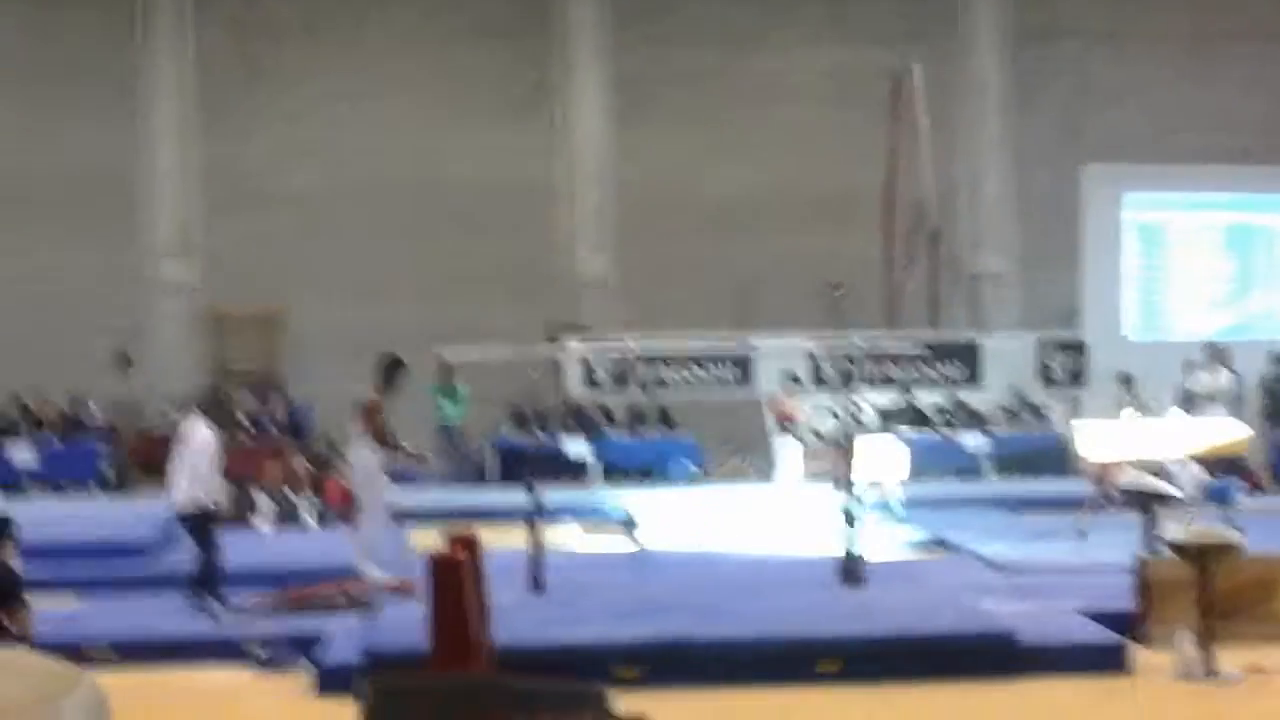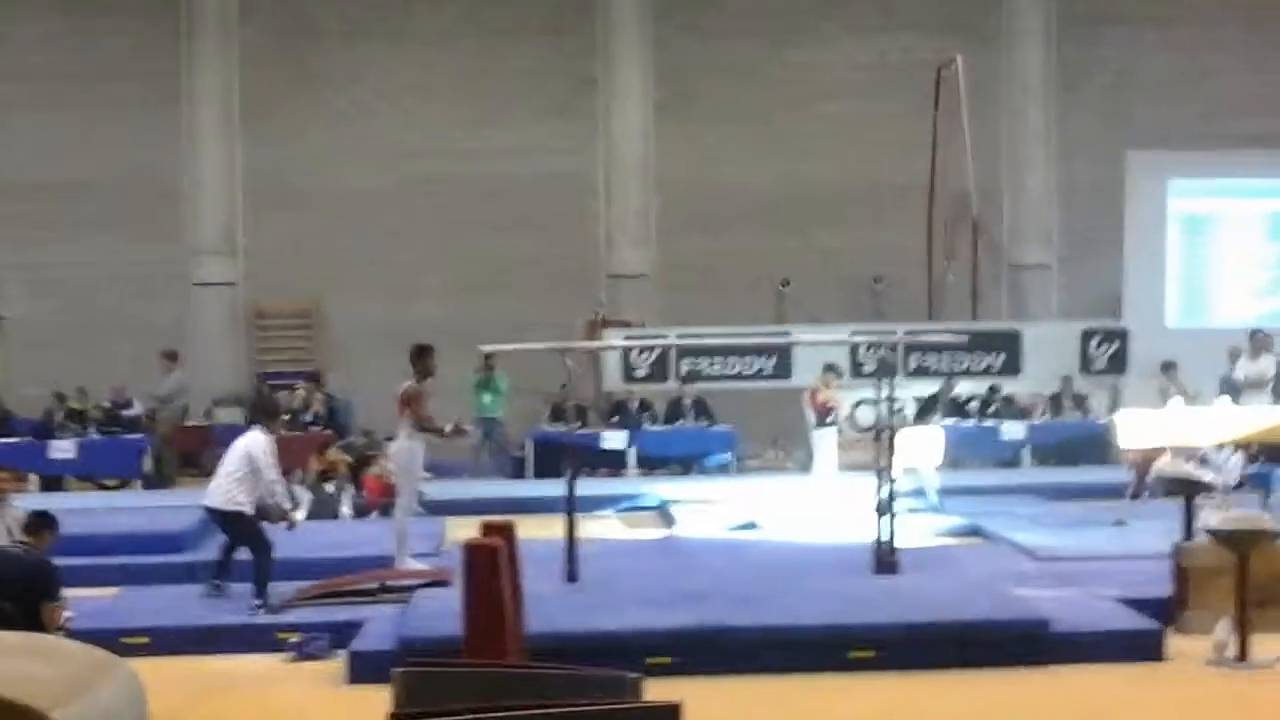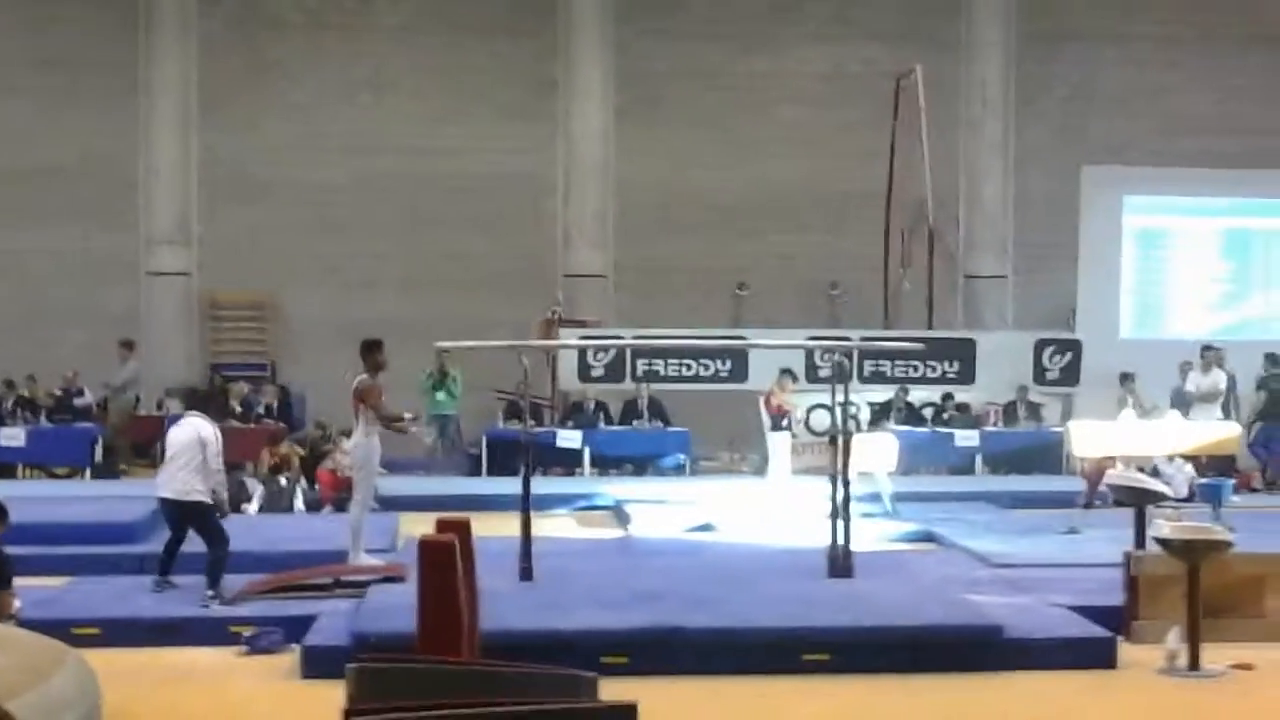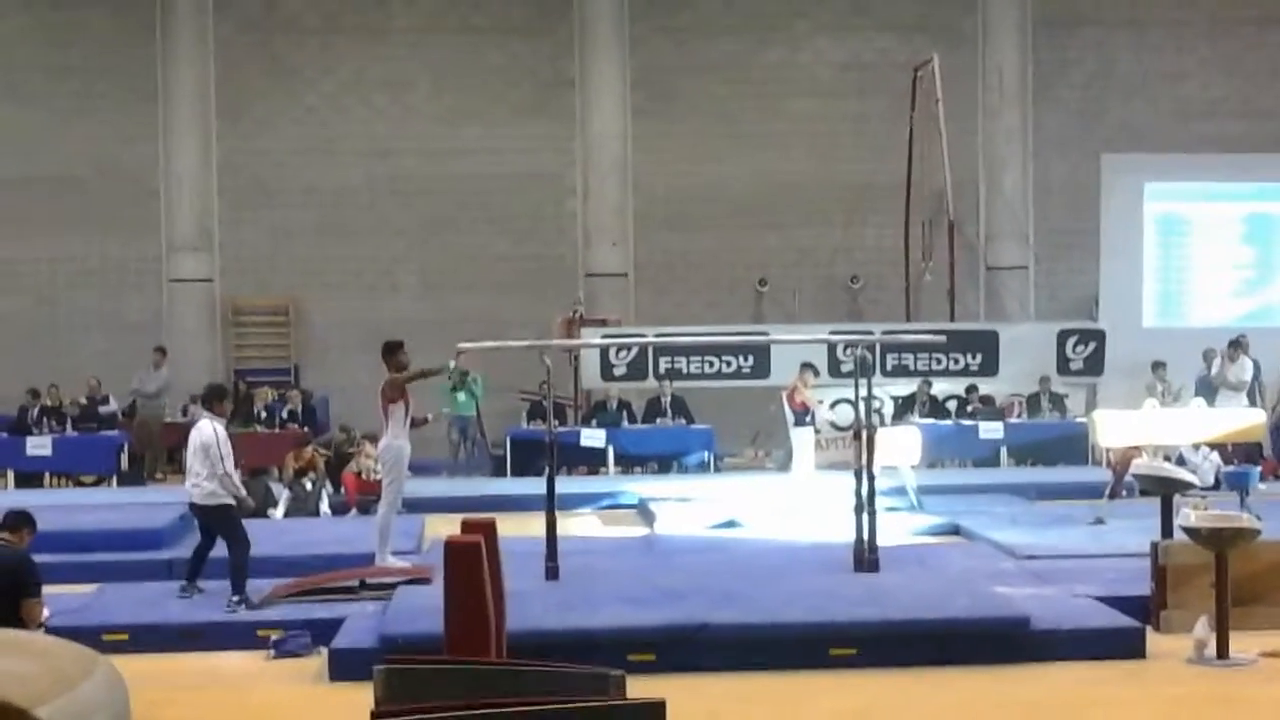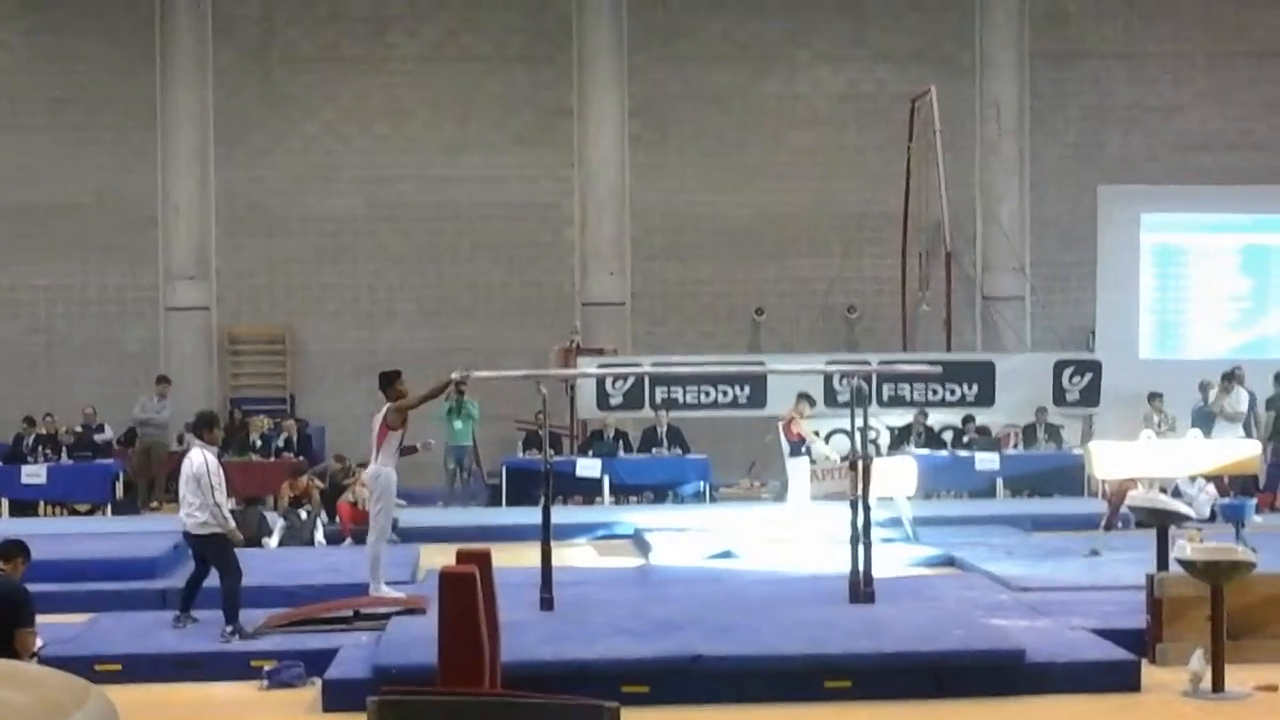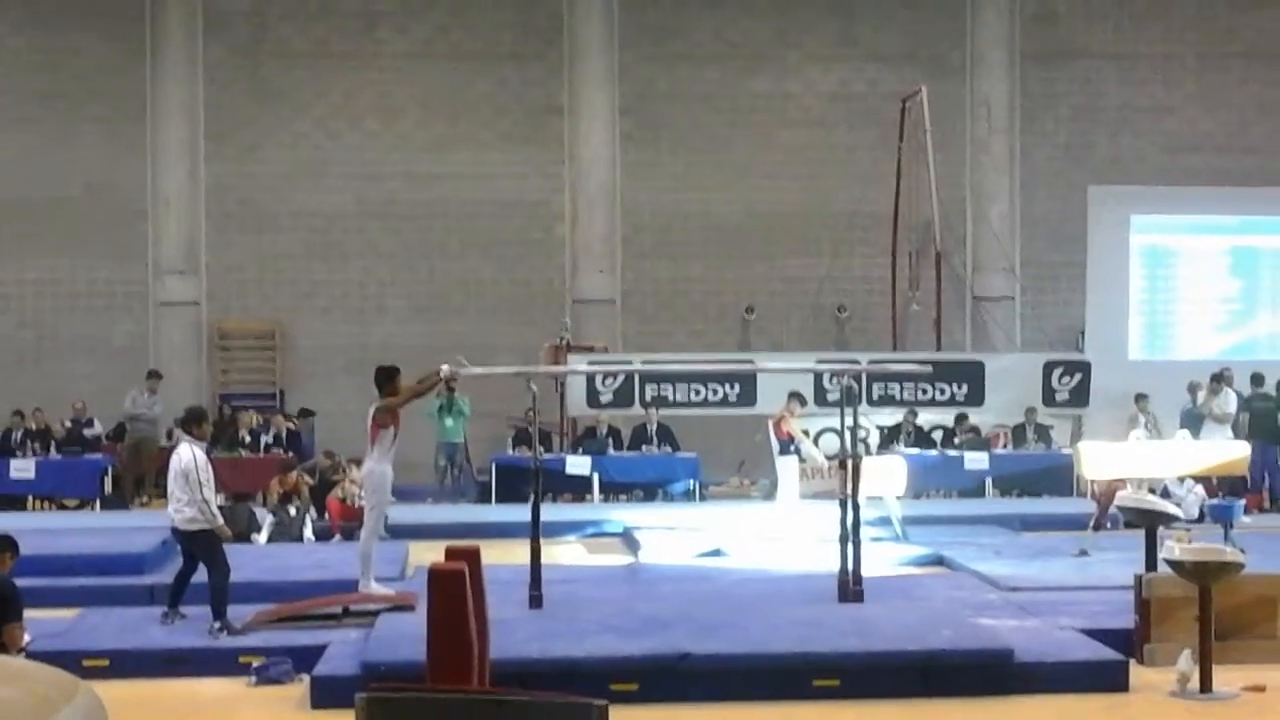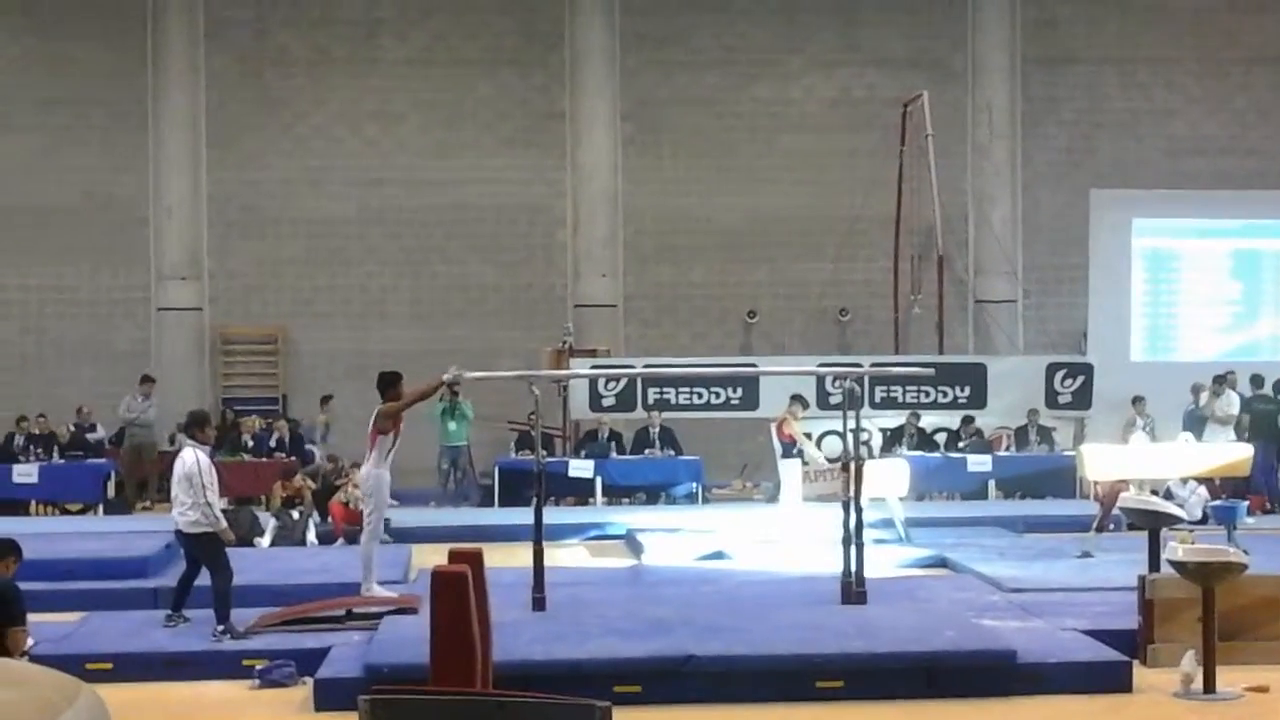
dt=0.4s
person 1, frame 1
left shoulder: (379, 400)
right shoulder: (373, 402)
left elbow: (384, 434)
right elbow: (381, 437)
left wrist: (401, 448)
right wrist: (405, 450)
left hip: (369, 458)
right hip: (366, 459)
left knee: (369, 512)
right knee: (376, 511)
left ankle: (366, 561)
right ankle: (367, 563)
person 1, frame 2
left shoulder: (418, 389)
right shoulder: (414, 390)
left elbow: (424, 422)
right elbow: (421, 424)
left wrist: (448, 428)
right wrist: (449, 428)
left hip: (411, 448)
right hip: (407, 449)
left knee: (406, 505)
right knee: (405, 505)
left ankle: (402, 557)
right ankle: (401, 559)
person 1, frame 3
left shoulder: (369, 383)
right shoulder: (368, 384)
left elbow: (380, 418)
right elbow: (381, 415)
left wrist: (405, 429)
right wrist: (407, 417)
left hip: (368, 443)
right hip: (365, 444)
left knee: (363, 500)
right knee: (361, 500)
left ankle: (357, 552)
right ankle: (355, 554)
person 1, frame 4
left shoulder: (397, 385)
right shoulder: (392, 382)
right elbow: (421, 373)
left wrist: (429, 418)
right wrist: (449, 367)
left hip: (397, 445)
right hip: (394, 446)
left knee: (391, 502)
right knee: (389, 502)
left ankle: (383, 554)
right ankle: (382, 556)
person 1, frame 5
left shoulder: (387, 413)
right shoulder: (397, 409)
right elbow: (427, 396)
left wrist: (418, 447)
right wrist: (452, 379)
left hip: (378, 473)
right hip: (382, 475)
left knee: (378, 531)
right knee: (379, 532)
left ankle: (376, 583)
right ankle: (377, 585)
person 1, frame 6
left shoulder: (388, 405)
right shoulder: (385, 407)
left elbow: (415, 388)
right elbow: (416, 393)
left wrist: (439, 371)
right wrist: (443, 377)
left hip: (380, 469)
right hip: (377, 470)
left knee: (373, 528)
right knee: (372, 528)
left ankle: (366, 580)
right ankle: (366, 582)
person 1, frame 7
left shoulder: (388, 411)
right shoulder: (387, 412)
left elbow: (416, 394)
right elbow: (418, 396)
left wrist: (443, 379)
right wrist: (443, 380)
left hip: (377, 474)
right hip: (375, 475)
left knee: (373, 532)
right knee: (372, 532)
left ankle: (369, 583)
right ankle: (369, 585)
person 2, frame 1
left shoulder: (194, 428)
right shoulder: (203, 433)
right elbow: (204, 471)
left wrist: (216, 500)
right wrist: (219, 501)
left hip: (187, 499)
right hip: (193, 502)
left knee: (207, 545)
right knee: (209, 548)
left ankle: (200, 591)
right ankle: (212, 597)
person 2, frame 2
left shoulder: (248, 438)
right shoulder: (262, 442)
right elbow: (271, 479)
left wrist: (267, 508)
right wrist: (286, 509)
left hip: (215, 501)
right hip: (231, 505)
left knee: (235, 539)
right knee: (262, 549)
left ankle: (217, 582)
right ankle: (259, 601)
person 2, frame 3
left shoulder: (175, 429)
right shoulder: (209, 429)
right elbow: (215, 468)
left wrist: (214, 495)
right wrist: (223, 499)
left hip: (167, 494)
right hip: (191, 496)
left knee: (177, 534)
right knee: (218, 541)
left ankle: (161, 579)
right ankle: (212, 592)
person 2, frame 4
left shoulder: (198, 428)
right shoulder: (215, 430)
right elbow: (223, 471)
right wrist: (243, 496)
left hip: (199, 497)
right hip: (215, 499)
left knee: (207, 540)
right knee: (240, 544)
left ankle: (189, 584)
right ankle: (237, 598)
person 2, frame 5
left shoulder: (191, 456)
right shoulder: (206, 459)
right elbow: (214, 500)
left wrist: (227, 527)
right wrist: (232, 528)
left hip: (193, 526)
right hip: (208, 528)
left knee: (201, 569)
right knee: (232, 574)
left ankle: (183, 614)
right ankle: (231, 627)
person 2, frame 6
left shoulder: (179, 451)
right shoulder: (195, 455)
right elbow: (202, 496)
left wrist: (214, 523)
right wrist: (220, 525)
left hip: (181, 521)
right hip: (196, 524)
left knee: (189, 565)
right knee: (220, 569)
left ankle: (171, 610)
right ankle: (219, 623)
person 2, frame 7
left shoulder: (184, 456)
right shoulder: (199, 459)
right elbow: (206, 500)
right wrist: (223, 528)
left hip: (185, 525)
right hip: (200, 527)
left knee: (192, 569)
right knee: (222, 572)
left ankle: (174, 614)
right ankle: (222, 627)
